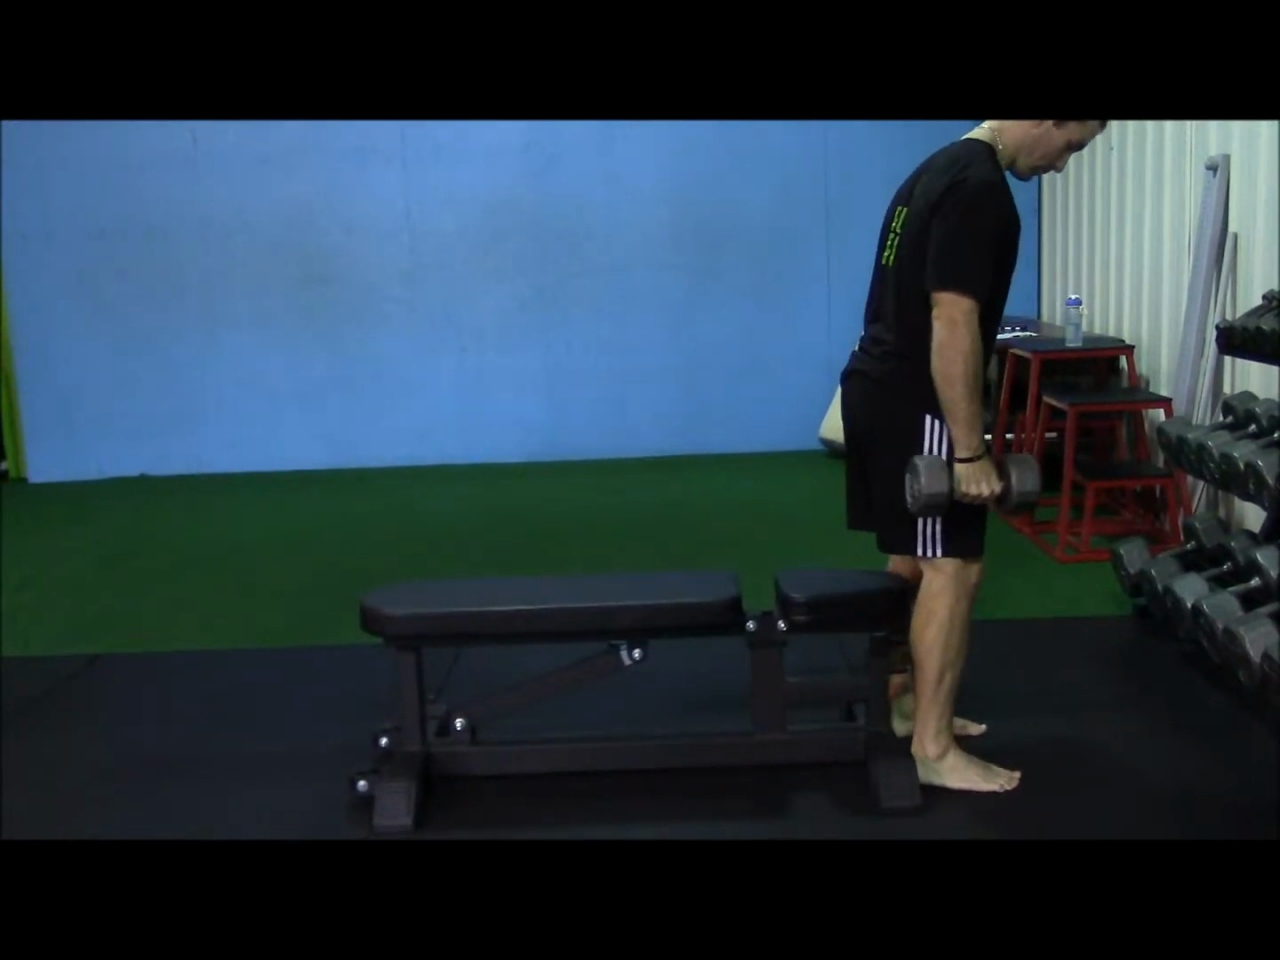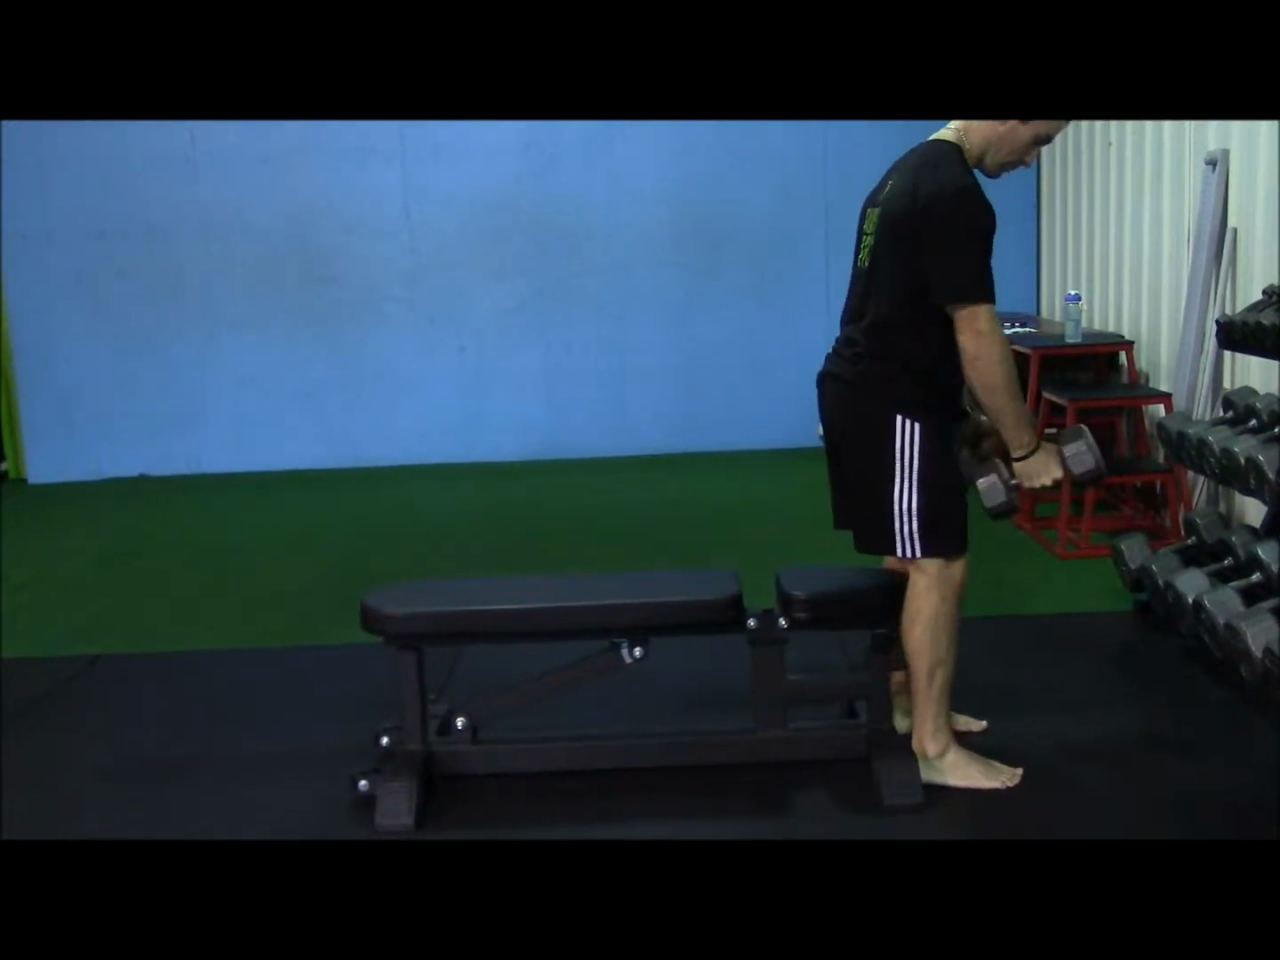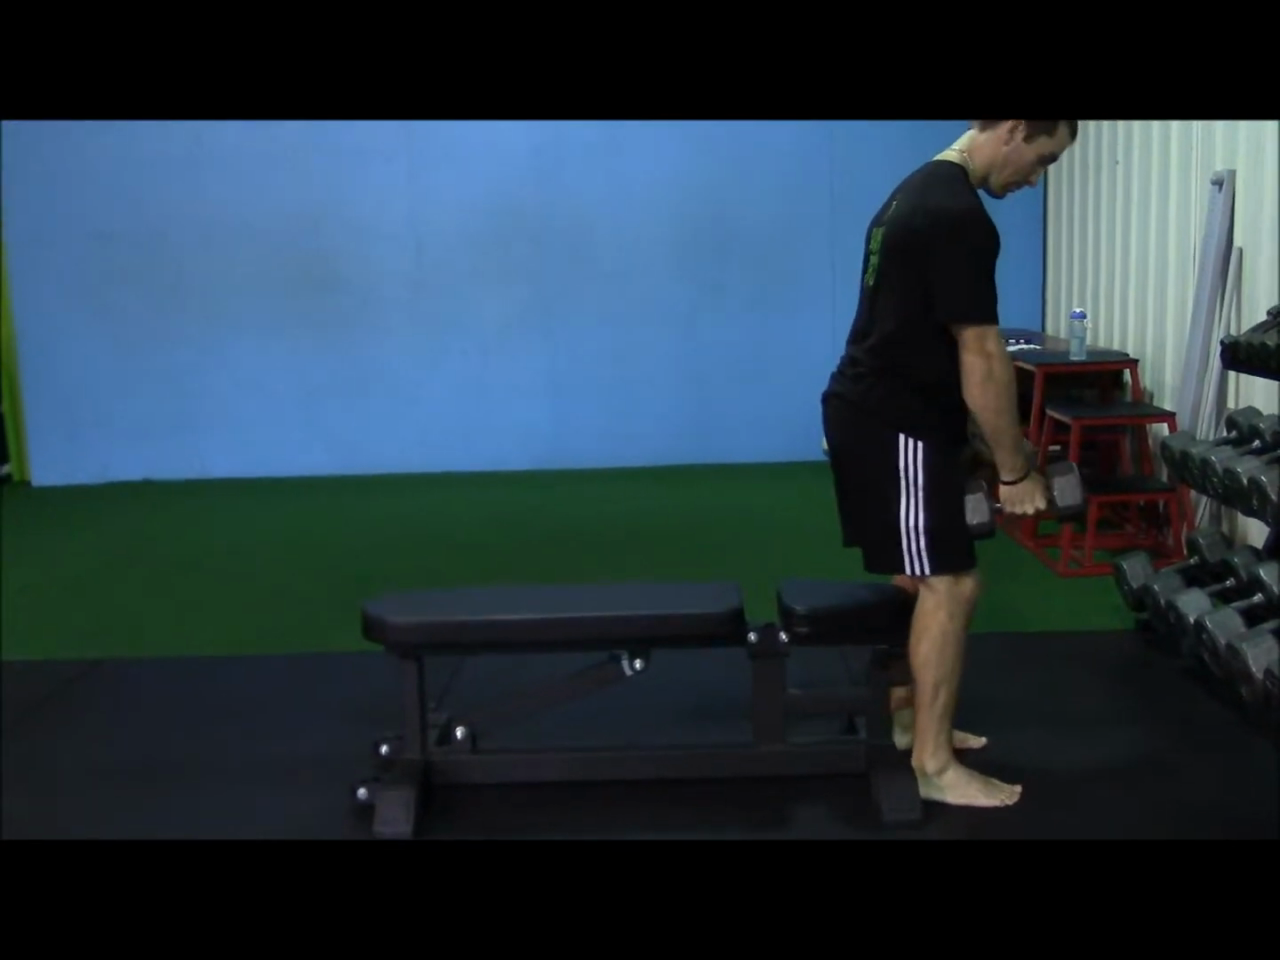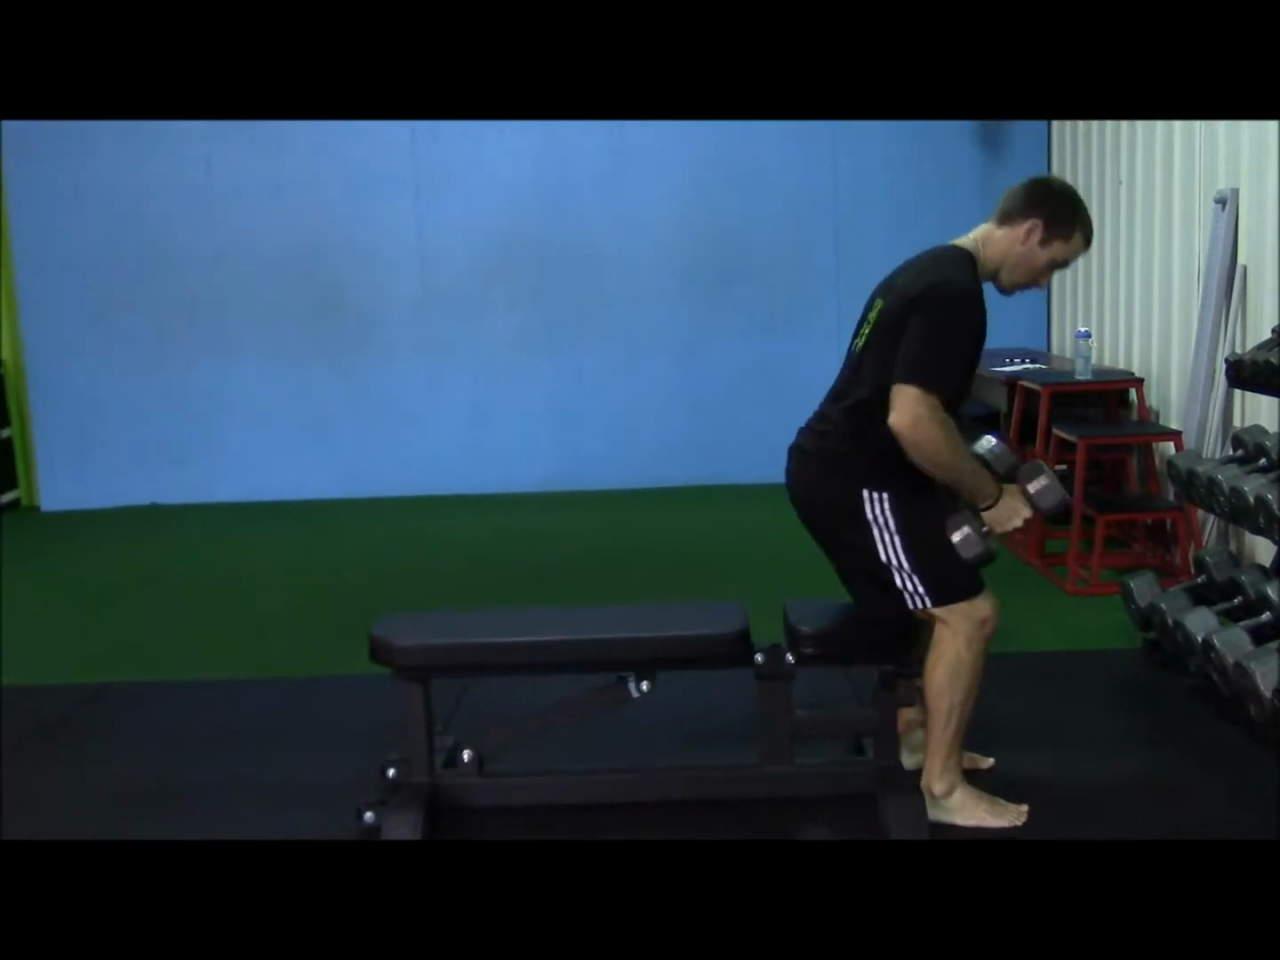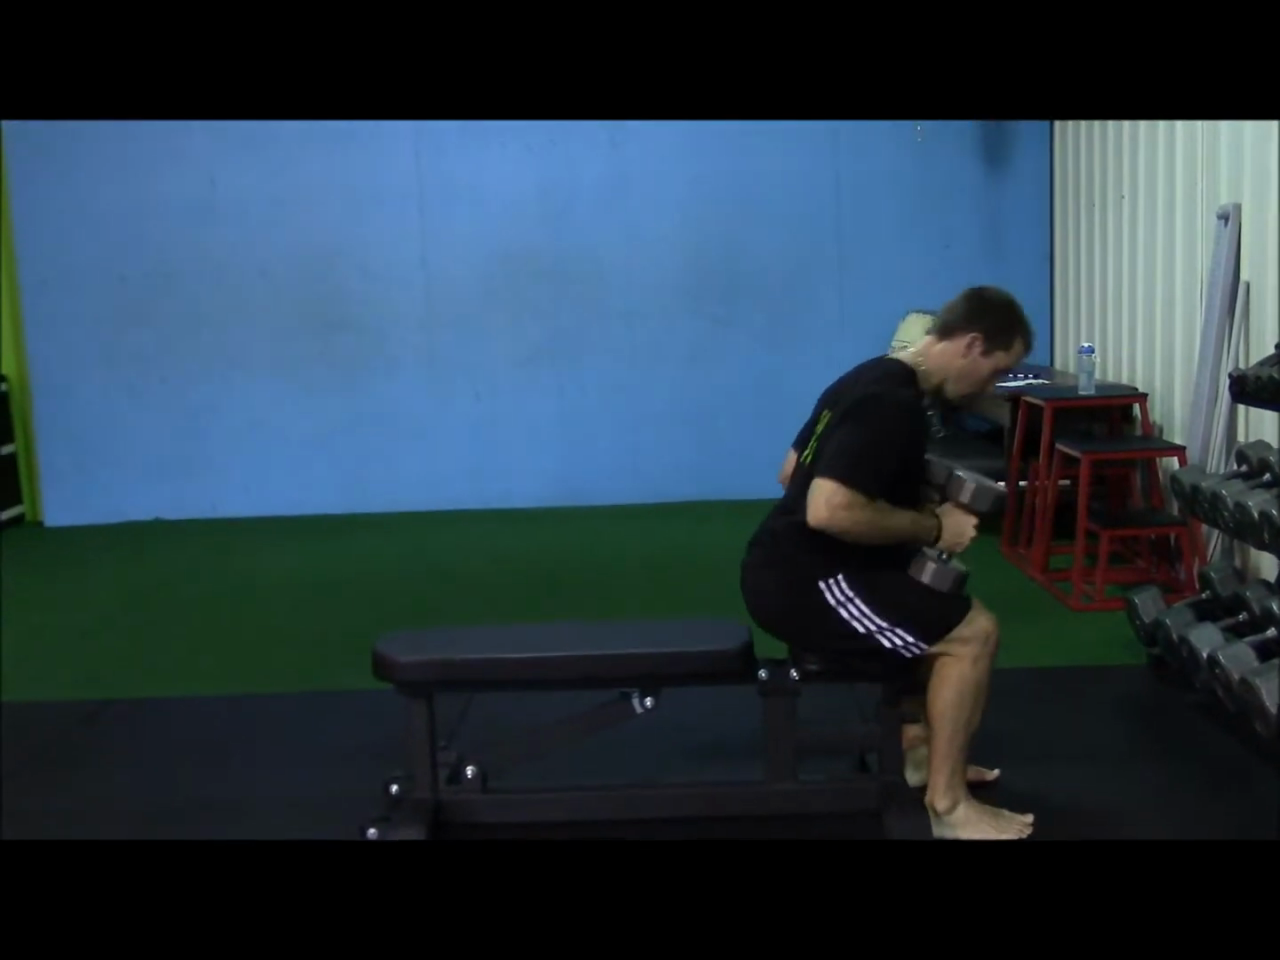
dt=0.5s
person 1, frame 1
left shoulder: (948, 167)
right shoulder: (980, 188)
right elbow: (953, 326)
right wrist: (970, 452)
left hip: (881, 388)
right hip: (914, 404)
left knee: (913, 559)
right knee: (951, 568)
left ankle: (903, 700)
right ankle: (934, 748)
person 1, frame 2
left shoulder: (916, 170)
right shoulder: (954, 194)
right elbow: (977, 337)
right wrist: (1027, 446)
left hip: (862, 389)
right hip: (892, 405)
left knee: (907, 560)
right knee: (939, 567)
left ankle: (904, 697)
right ankle: (934, 748)
person 1, frame 3
left shoulder: (923, 190)
right shoulder: (958, 215)
right elbow: (981, 358)
right wrist: (1015, 471)
left hip: (869, 409)
right hip: (896, 424)
left knee: (915, 577)
right knee: (949, 586)
left ankle: (905, 715)
right ankle: (934, 765)
person 1, frame 4
left shoulder: (935, 269)
right shoulder: (955, 296)
right elbow: (911, 420)
left wrist: (969, 484)
right wrist: (992, 498)
left hip: (831, 465)
right hip: (850, 480)
left knee: (937, 599)
right knee: (969, 611)
left ankle: (913, 734)
right ankle: (944, 787)
person 1, frame 5
left shoulder: (875, 378)
right shoulder: (893, 406)
left elbow: (794, 469)
right elbow: (830, 512)
left wrist: (921, 514)
right wrist: (932, 528)
left hip: (787, 564)
right hip: (801, 580)
left knee: (945, 611)
right knee: (973, 633)
left ankle: (917, 750)
right ankle: (948, 804)
